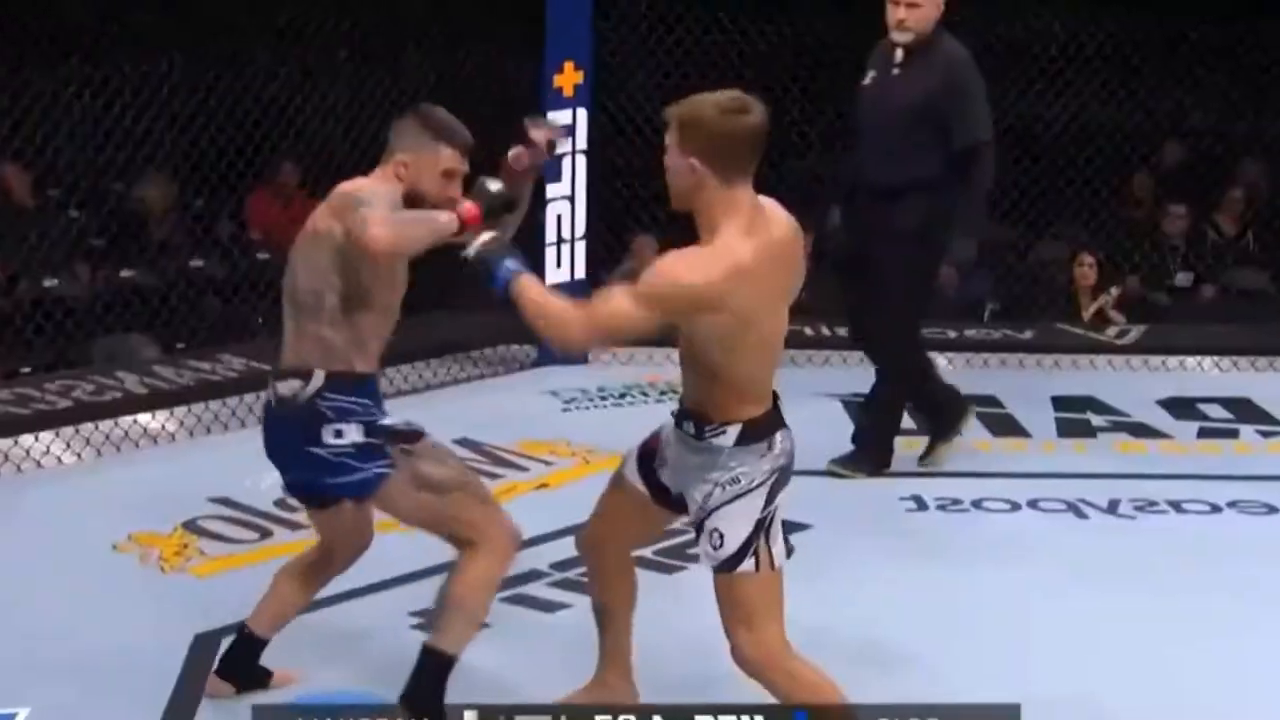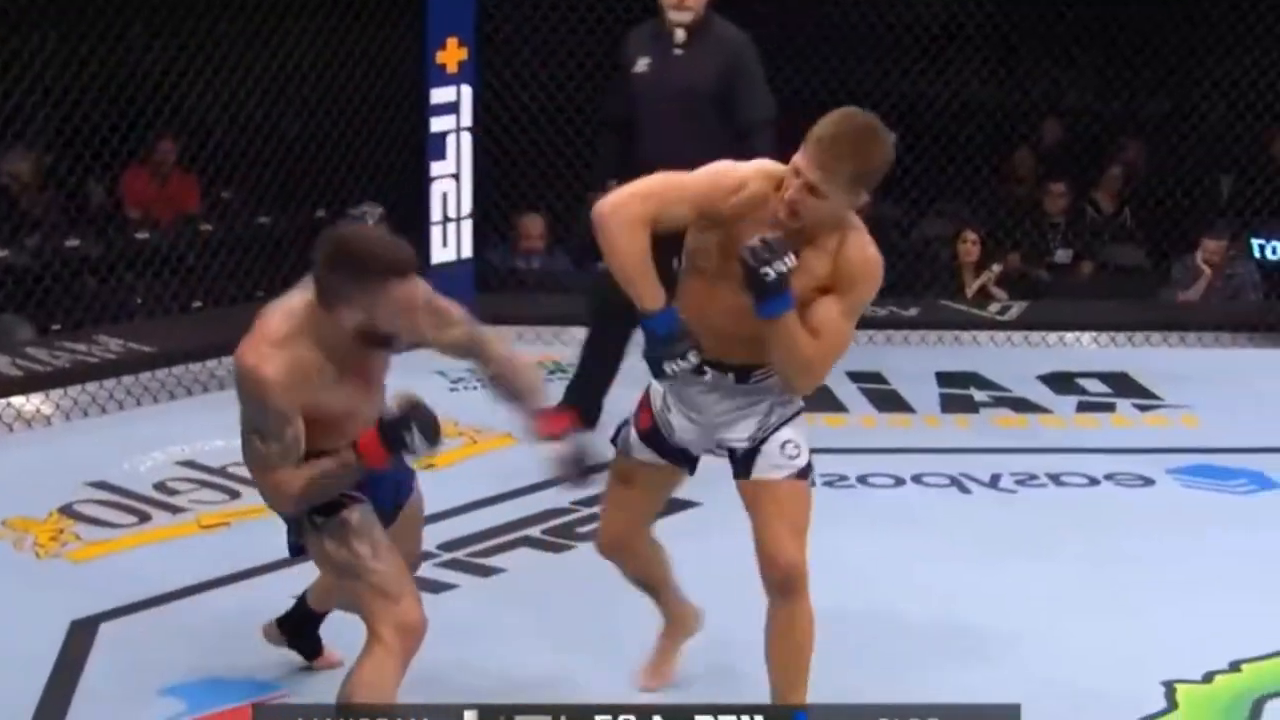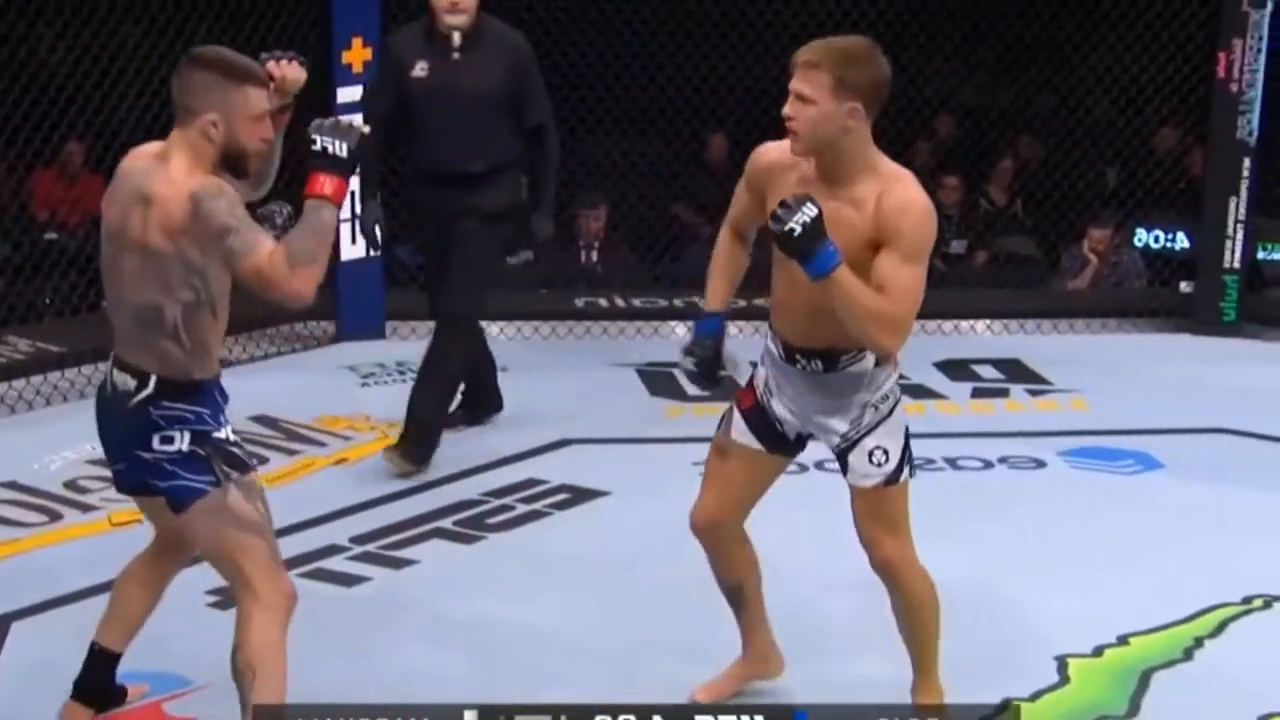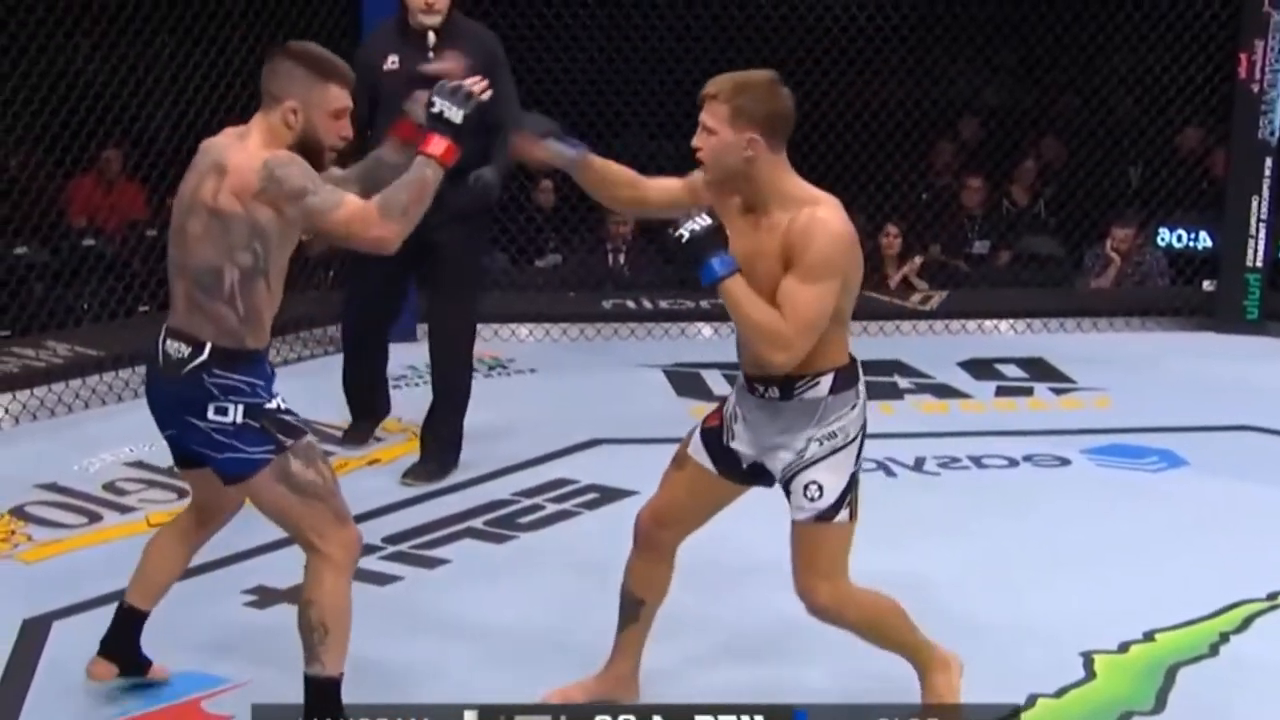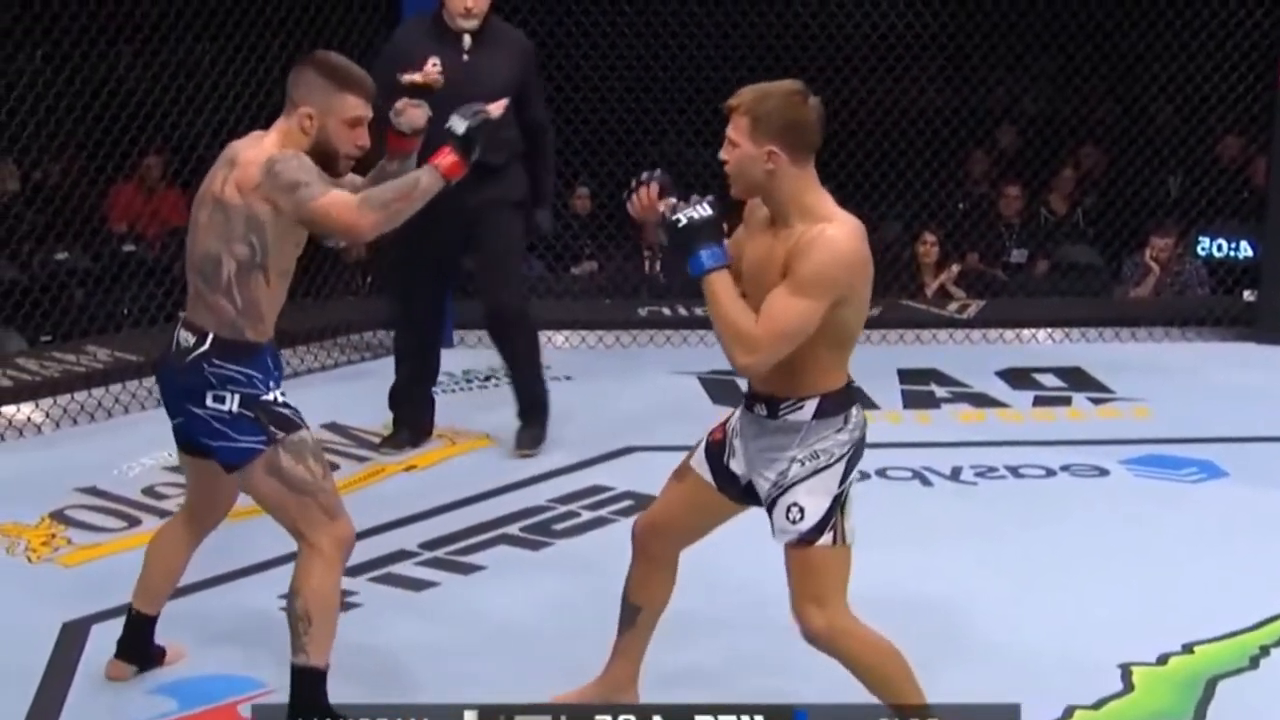
dt=0.5s
person 1, frame 1
left shoulder: (704, 275)
right shoulder: (773, 222)
left elbow: (575, 333)
left wrist: (507, 270)
left hip: (732, 457)
right hip: (692, 434)
left knee: (760, 651)
right knee: (601, 540)
right ankle: (615, 680)
person 1, frame 2
left shoulder: (858, 262)
right shoulder: (734, 186)
left elbow: (803, 375)
right elbow: (614, 213)
left wrist: (776, 299)
right wrist: (658, 318)
left hip: (766, 399)
right hip: (683, 382)
left knee: (785, 569)
right knee: (616, 538)
right ankle: (677, 617)
person 1, frame 3
left shoulder: (904, 204)
right shoulder: (771, 165)
left elbow: (888, 333)
right elbow: (735, 230)
left wrist: (818, 259)
right wrist: (711, 318)
left hip: (857, 386)
right hip: (777, 370)
left knee: (889, 555)
right knee: (712, 520)
left ankle: (928, 686)
right ankle: (758, 650)
person 1, frame 4
left shoulder: (823, 227)
right shoulder: (723, 191)
left elbow: (782, 348)
right elbow: (639, 195)
left wrist: (717, 266)
right wrist: (565, 154)
left hip: (819, 413)
right hip: (751, 403)
left knee: (823, 593)
right knee: (654, 526)
left ankle: (934, 665)
right ankle: (618, 676)
person 1, frame 5
left shoulder: (832, 242)
right shoulder: (765, 207)
left elbow: (749, 350)
right elbow: (731, 272)
left wrist: (698, 249)
right wrist: (670, 218)
left hip: (814, 434)
right hip: (755, 421)
left knee: (823, 620)
right knee: (653, 535)
right ankle: (616, 684)
person 2, frame 1
left shoulder: (363, 203)
right shoulder: (366, 198)
right elbow: (381, 242)
left wrist: (516, 169)
right wrist: (464, 213)
left hip: (294, 414)
right hip: (335, 412)
left knee: (343, 542)
right knee: (494, 539)
left ankle: (237, 668)
person 2, frame 2
left shoulder: (400, 293)
right shoulder: (268, 366)
left elbow: (479, 344)
right elbow: (282, 491)
right wrist: (373, 453)
left hip: (368, 452)
right hip: (313, 485)
left knee: (400, 560)
right knee: (400, 624)
left ankle: (296, 626)
person 2, frame 3
left shoulder: (142, 165)
right shoulder: (194, 197)
left elbow: (247, 182)
right elbow: (294, 284)
left wrist: (274, 107)
right wrist: (329, 178)
left hip: (129, 400)
right hip: (177, 417)
left knee: (177, 543)
right knee: (267, 593)
person 2, frame 4
left shoulder: (226, 149)
right shoulder: (270, 169)
left elbow: (342, 192)
right elbow: (380, 229)
left wrist: (411, 131)
right wrist: (440, 141)
left hip: (178, 371)
right hip: (227, 386)
left knee: (207, 510)
right knee: (335, 545)
left ankle: (118, 649)
person 2, frame 5
left shoulder: (260, 154)
right shoulder: (276, 169)
left elbow: (358, 203)
right elbow: (362, 221)
left wrist: (405, 143)
right wrist: (450, 156)
left hip: (195, 364)
right hip: (231, 375)
left knee: (206, 509)
right knee: (327, 535)
left ankle: (134, 648)
person 3, frame 1
left shoulder: (953, 64)
right shoulder: (881, 57)
left elbow: (977, 155)
left wrist: (963, 228)
right wrist: (844, 202)
left hip: (915, 220)
right hip: (868, 212)
left knee: (892, 333)
right knee: (869, 327)
left ankle: (873, 448)
right ankle: (942, 405)
person 3, frame 2
left shoulder: (731, 47)
right shoulder: (639, 42)
left elbow: (757, 132)
right elbow: (617, 123)
right wrist: (604, 182)
right knee: (611, 300)
right ankle: (581, 405)
person 3, frame 3
left shoulder: (509, 48)
right shoulder: (405, 48)
left elbow: (539, 131)
right elbow: (379, 125)
left wrist: (543, 205)
right wrist: (371, 196)
left hip: (490, 202)
right hip: (431, 198)
left knee: (457, 314)
right knee: (450, 311)
left ankle: (418, 437)
right ankle: (482, 396)
person 3, frame 4
left shoulder: (480, 45)
right shoulder: (379, 45)
left elbow: (507, 123)
right elbow: (353, 123)
left wrist: (494, 168)
left hip: (458, 204)
left knee: (451, 328)
right knee: (364, 315)
left ankle: (441, 447)
right ankle: (368, 408)
person 3, frame 5
left shoulder: (514, 47)
right shoulder: (409, 42)
left elbow: (537, 129)
left wrist: (543, 200)
left hip: (499, 196)
right hip: (431, 195)
left knee: (506, 306)
right knee: (417, 312)
left ankle: (533, 413)
right ankle: (411, 419)
